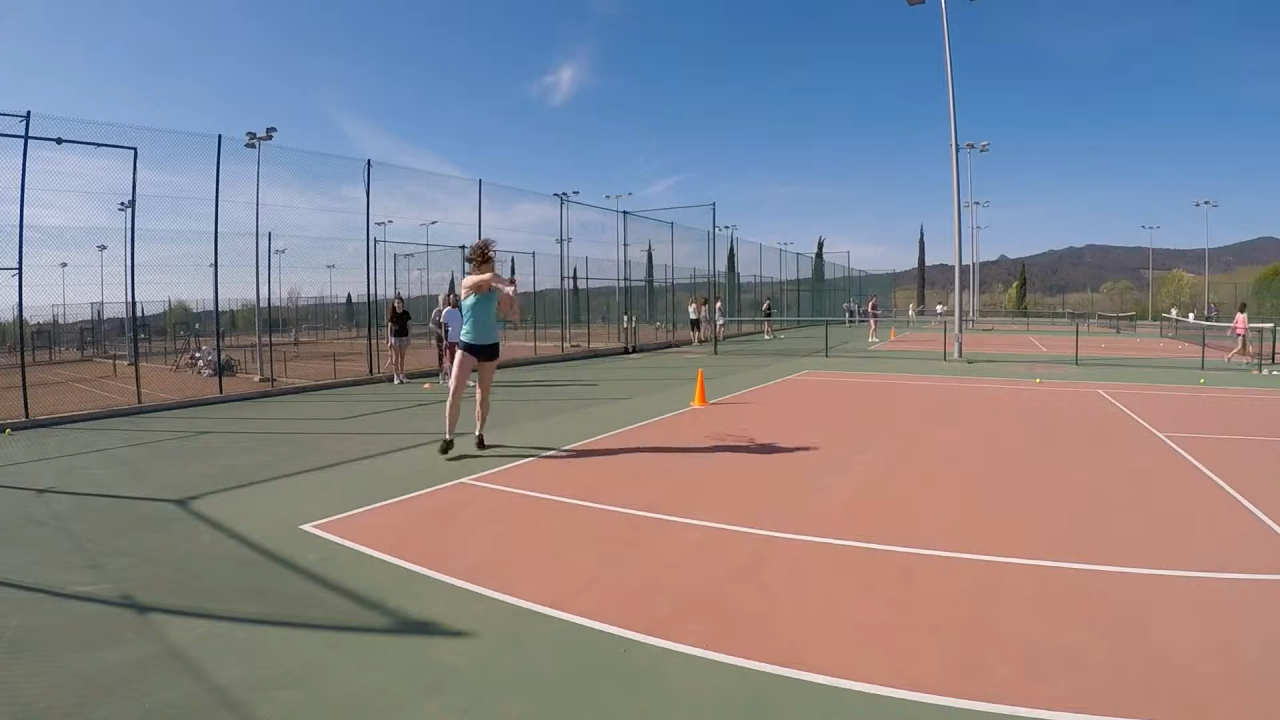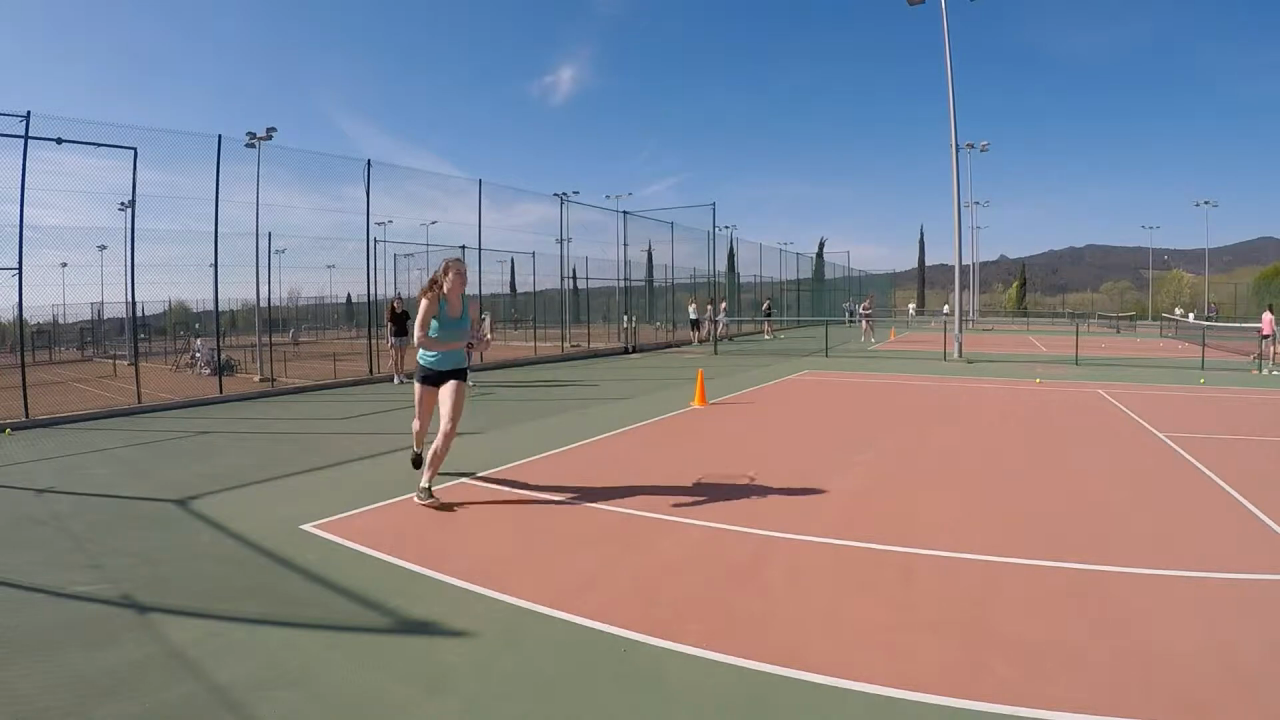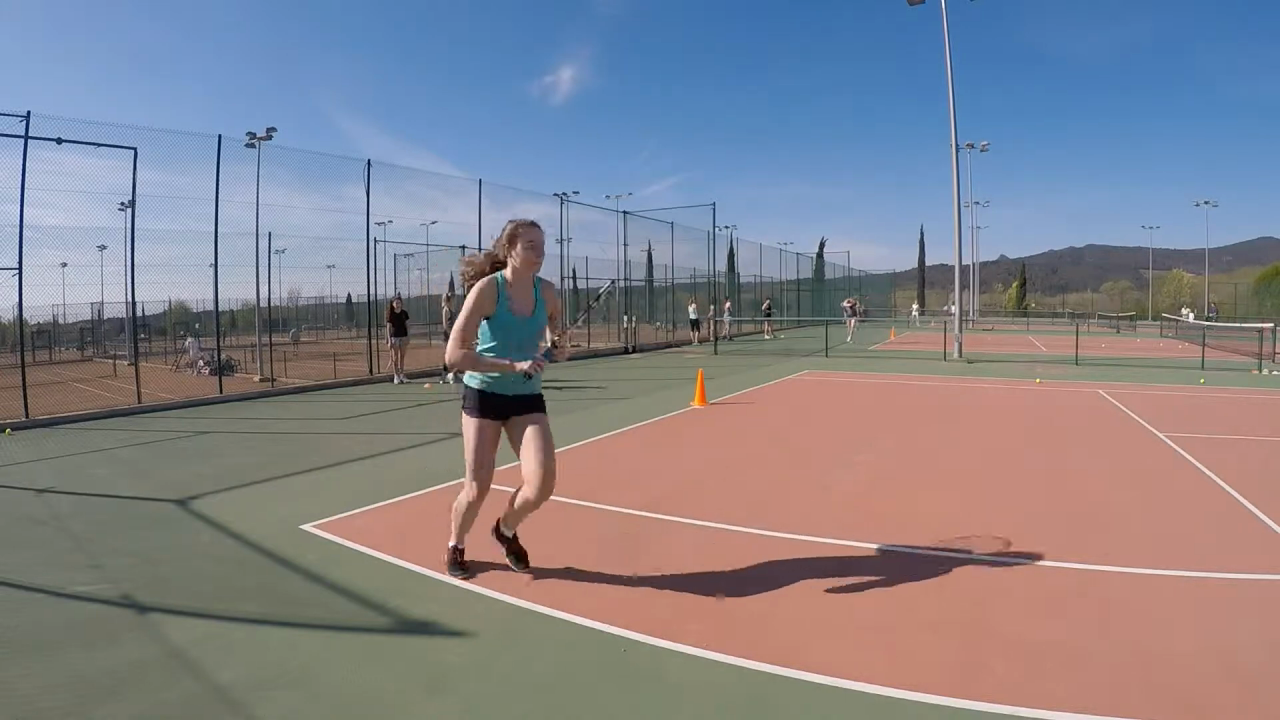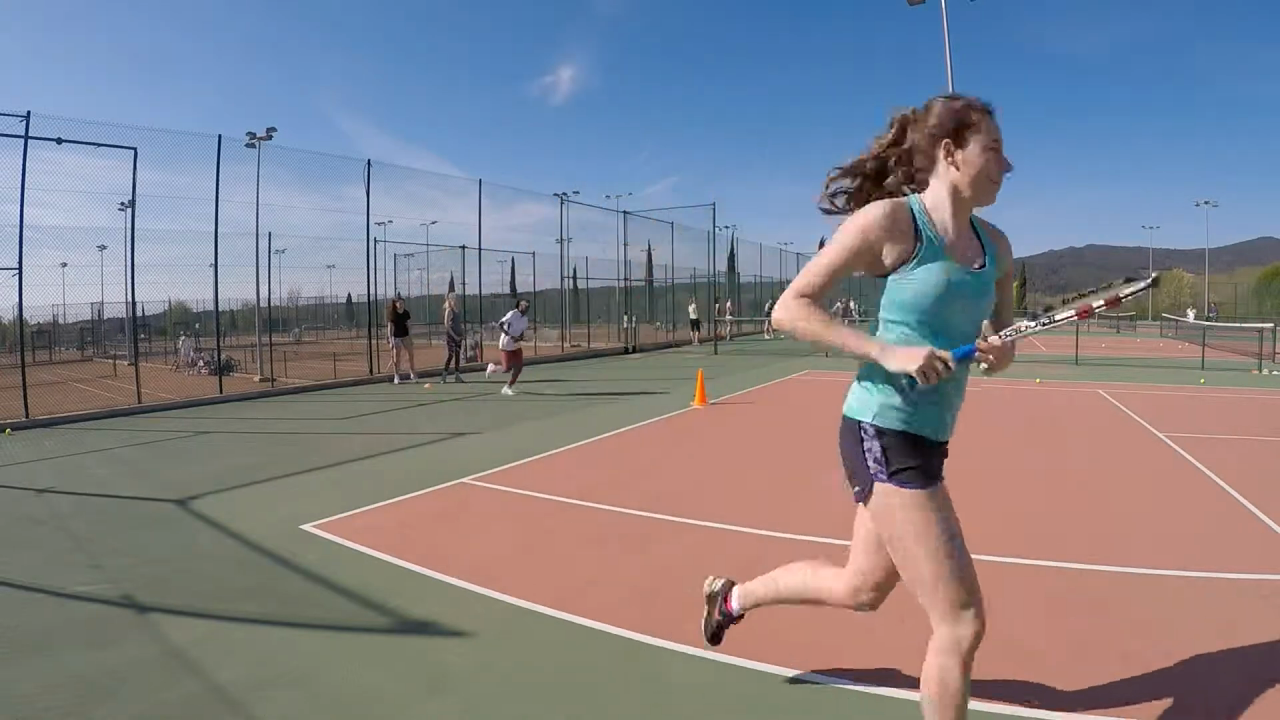
dt=0.5s
person 1, frame 1
left shoulder: (497, 290)
right shoulder: (467, 282)
left elbow: (513, 316)
right elbow: (490, 277)
left wrist: (510, 293)
right wrist: (507, 283)
left hip: (490, 346)
right hip: (467, 345)
left knee: (483, 393)
right knee: (455, 391)
left ankle: (479, 433)
right ankle: (449, 437)
person 1, frame 2
left shoulder: (471, 303)
right shoulder: (430, 301)
right elbow: (420, 340)
left wrist: (480, 343)
right wrist: (459, 342)
left hip: (456, 372)
right hip: (429, 369)
left knee: (448, 429)
right knee: (421, 424)
left ankle: (424, 486)
right ankle: (418, 448)
person 1, frame 3
left shoulder: (547, 291)
right shoulder: (485, 290)
right elbow: (454, 356)
left wrist: (555, 351)
right wrist: (514, 367)
left hip: (526, 398)
right hip: (483, 394)
left knee: (541, 487)
right knee: (478, 488)
left ankle: (507, 528)
right ankle: (455, 546)
person 1, frame 4
left shoulder: (994, 244)
right shoulder: (884, 220)
left elbow: (1001, 352)
right elbow: (789, 309)
left wrist: (997, 351)
right wrist: (887, 352)
left hip: (917, 437)
right hip: (884, 436)
left knee: (861, 591)
right knee: (962, 626)
left ankle: (732, 596)
